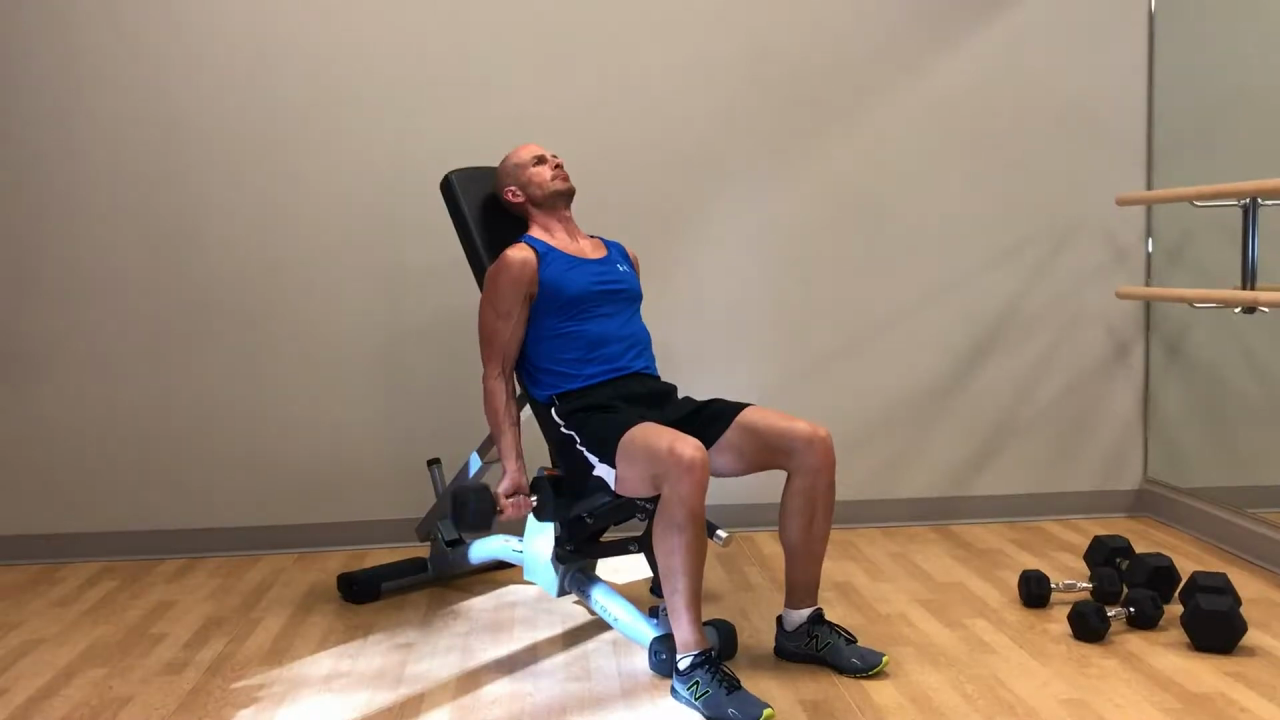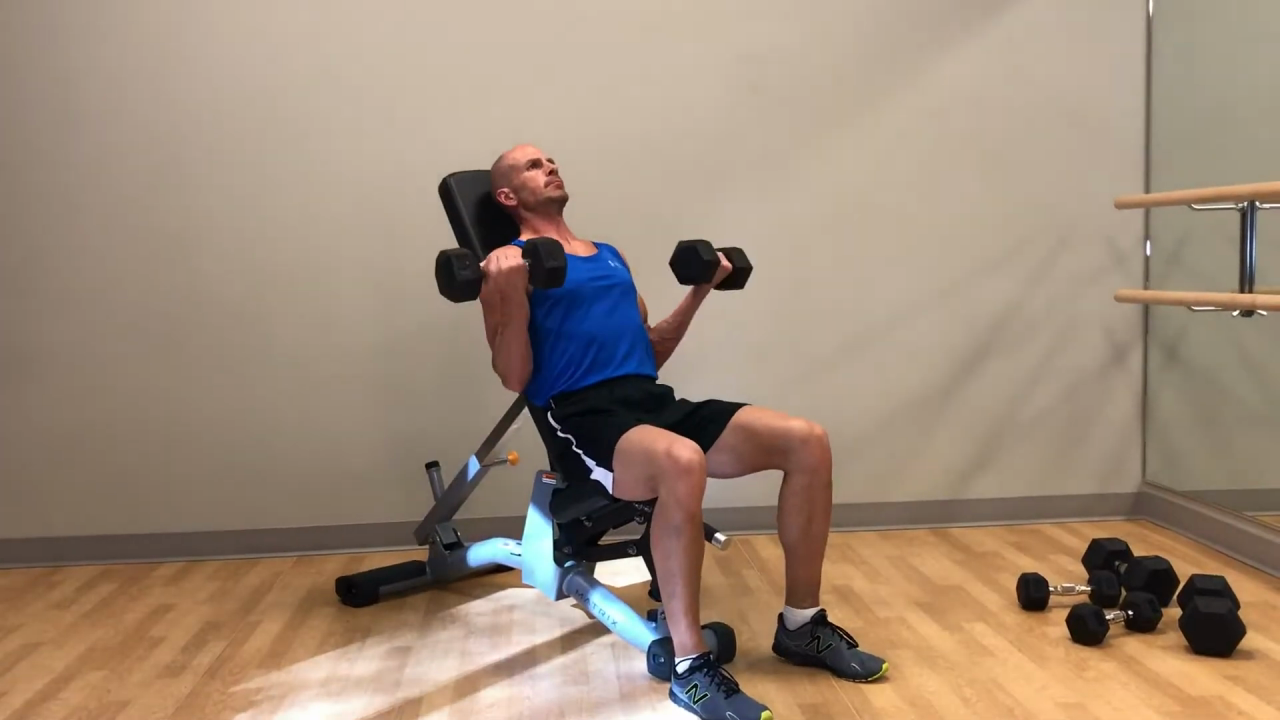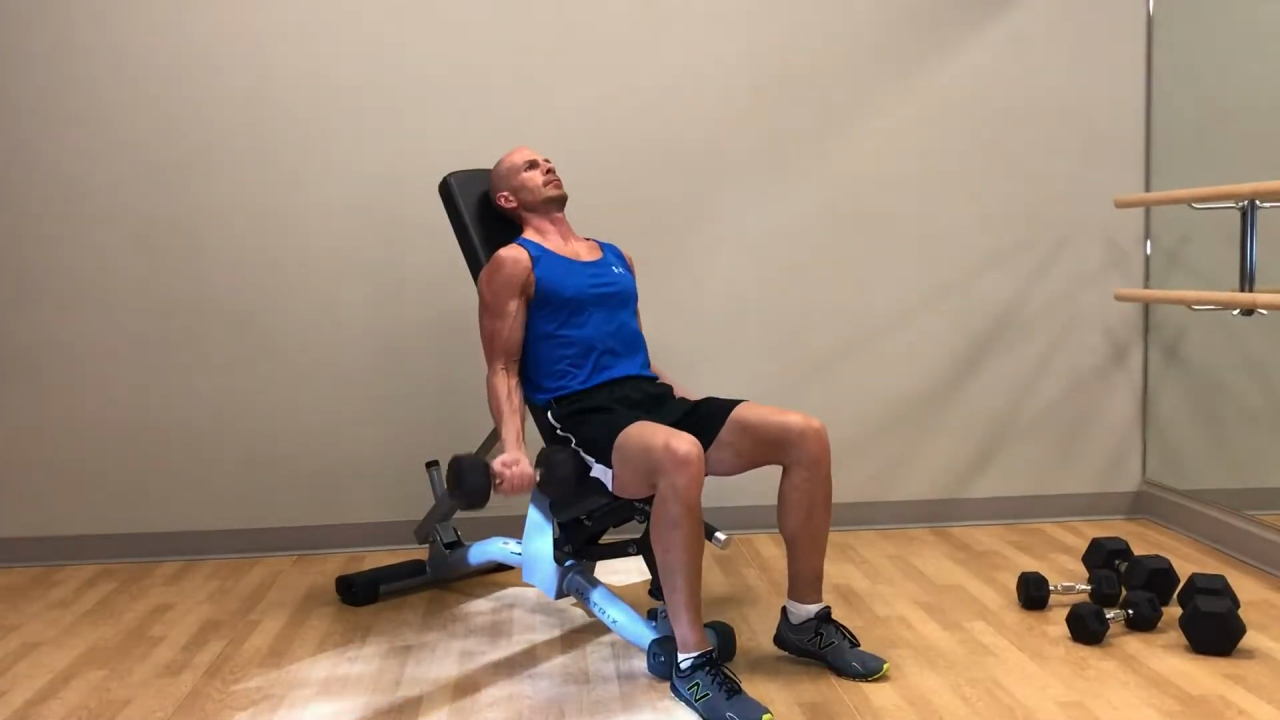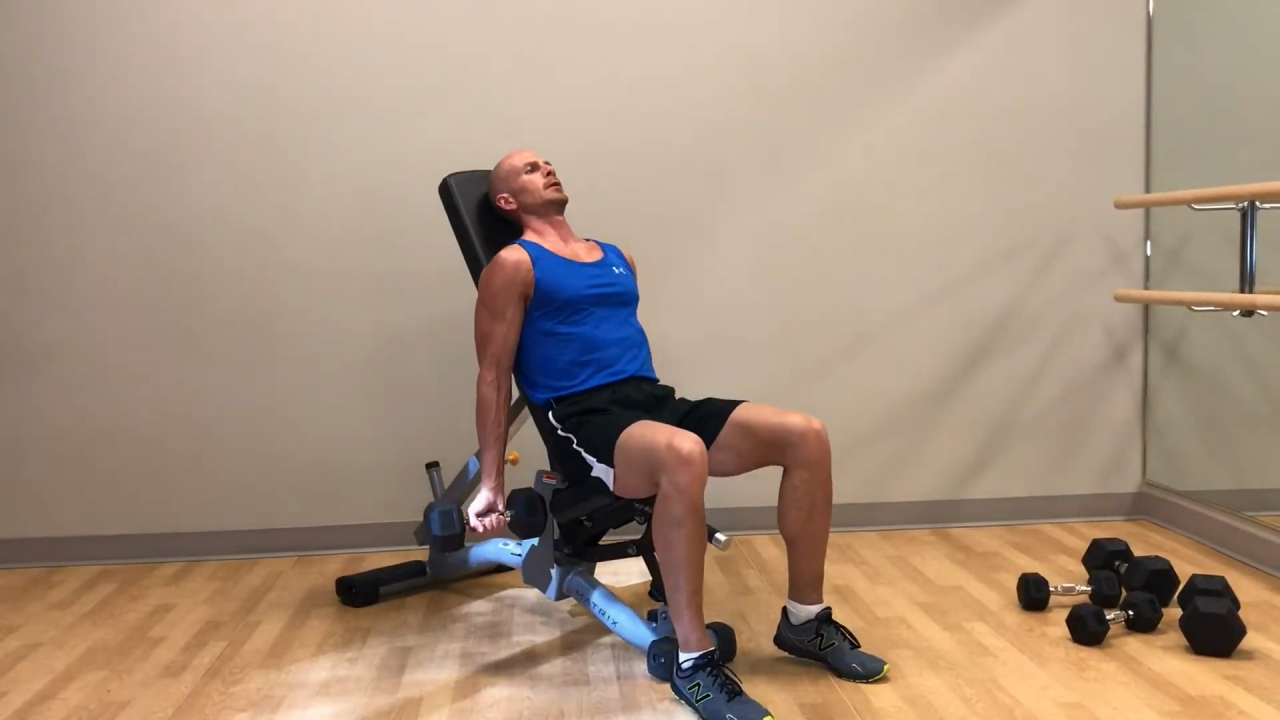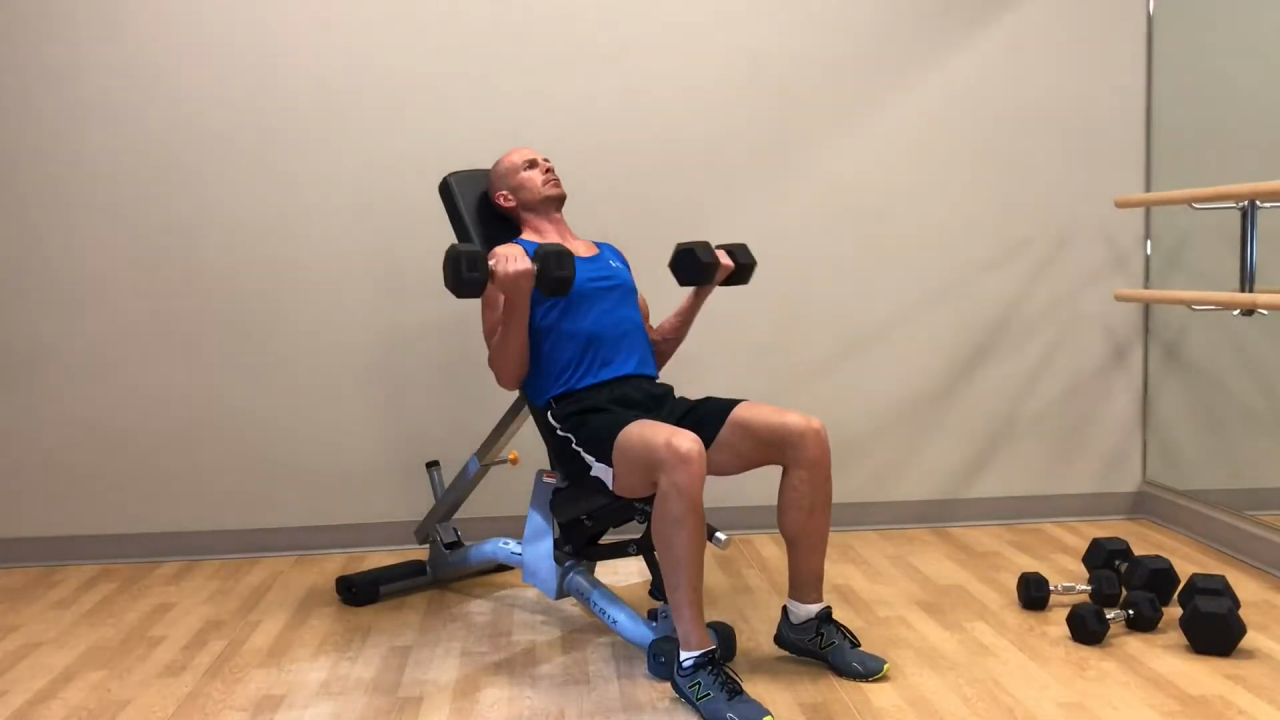
dt=1s
person 1, frame 1
left shoulder: (621, 255)
right shoulder: (519, 263)
right elbow: (497, 372)
right wrist: (513, 466)
left hip: (657, 398)
right hip: (588, 416)
left knee: (811, 443)
right knee: (685, 460)
left ankle: (801, 624)
right ankle: (692, 662)
person 1, frame 2
left shoulder: (611, 256)
right shoulder: (509, 261)
right elbow: (514, 378)
left wrist: (698, 292)
right wrist: (512, 294)
left hip: (654, 402)
right hip: (585, 418)
left knee: (807, 441)
right knee: (681, 463)
left ankle: (802, 625)
right ankle: (691, 666)
person 1, frame 3
left shoulder: (616, 257)
right shoulder: (513, 264)
right elbow: (504, 369)
left wrist: (690, 400)
right wrist: (514, 449)
left hip: (651, 399)
right hip: (584, 418)
left knee: (805, 435)
right knee: (678, 456)
left ankle: (804, 619)
right ankle: (692, 662)
person 1, frame 4
left shoulder: (617, 258)
right shoulder: (514, 265)
right elbow: (493, 376)
right wrist: (492, 483)
left hip: (654, 401)
right hip: (586, 420)
left knee: (806, 435)
right knee: (682, 454)
left ankle: (806, 620)
right ankle: (694, 661)
person 1, frame 5
left shoulder: (611, 256)
right shoulder: (511, 258)
right elbow: (509, 376)
left wrist: (699, 291)
right wrist: (516, 296)
left hip: (652, 399)
right hip: (584, 418)
left knee: (804, 435)
right knee: (680, 453)
left ankle: (805, 619)
right ankle: (694, 660)
